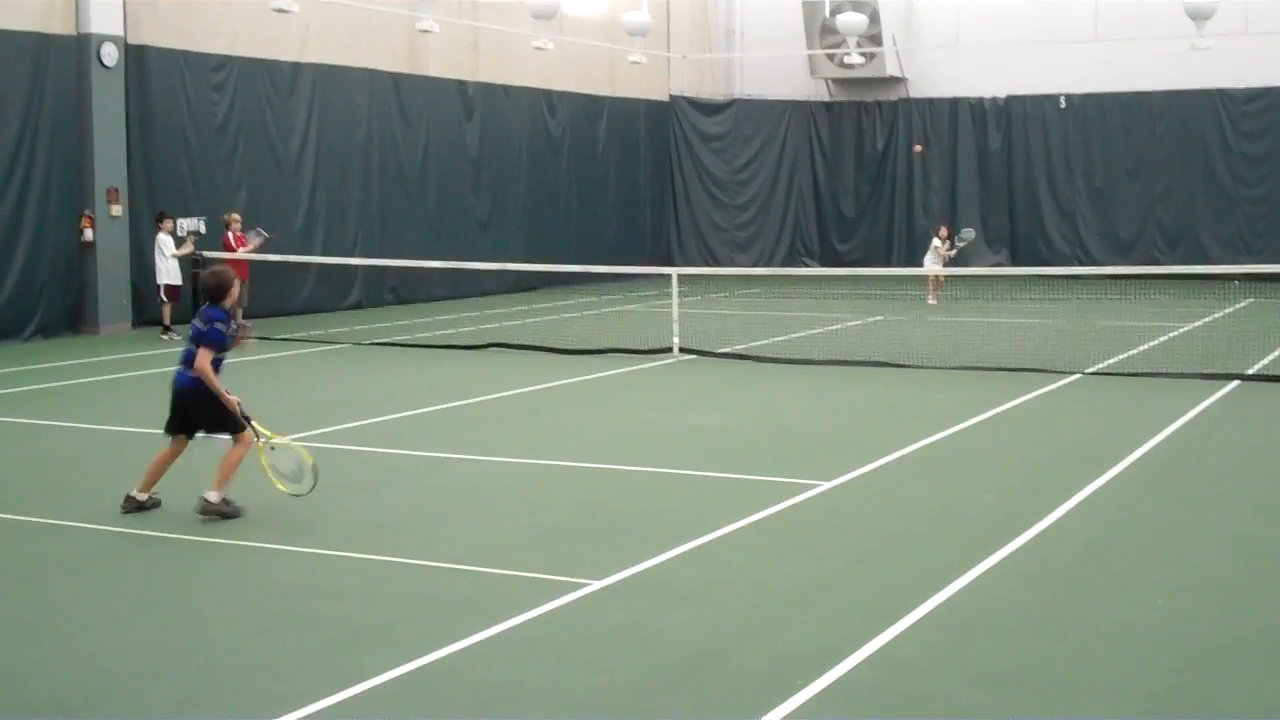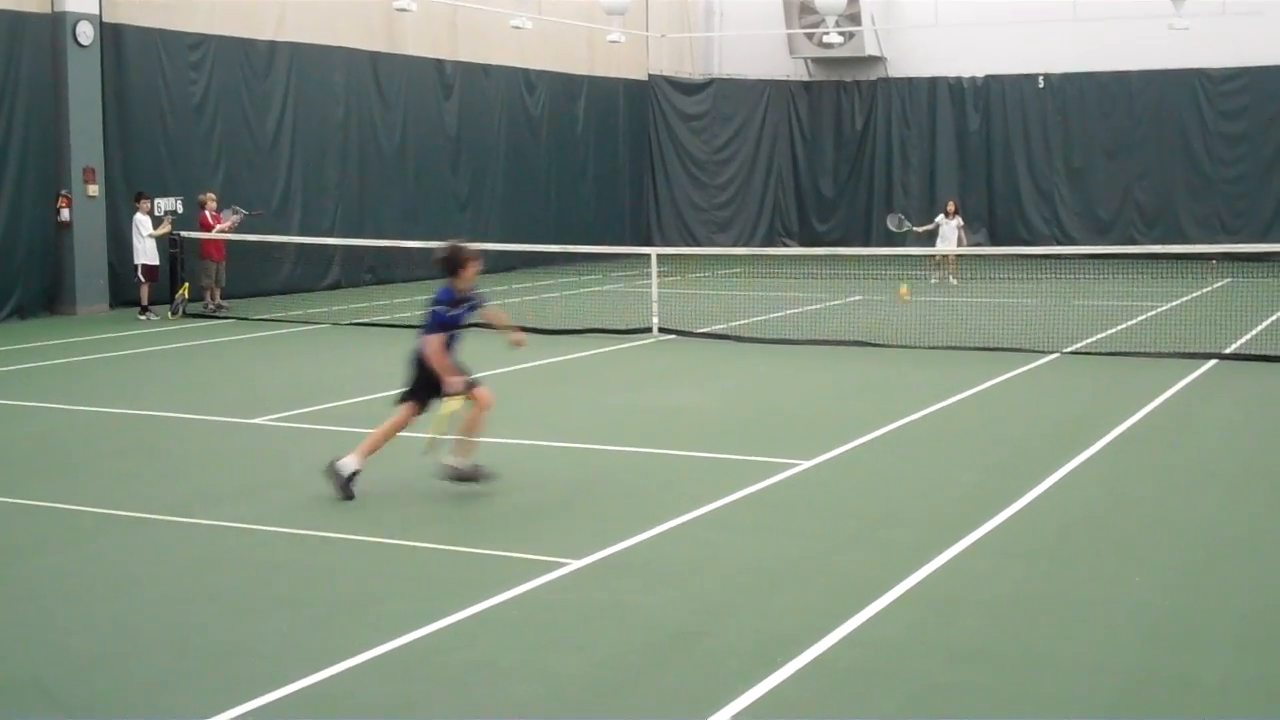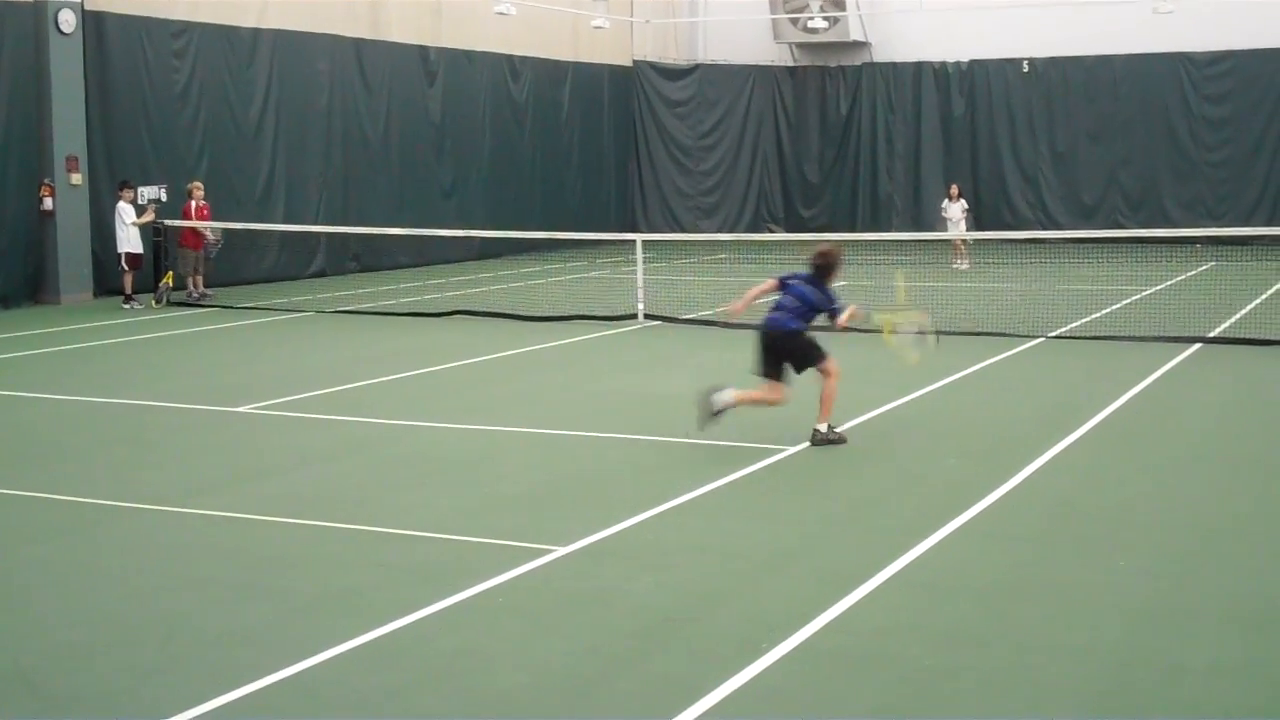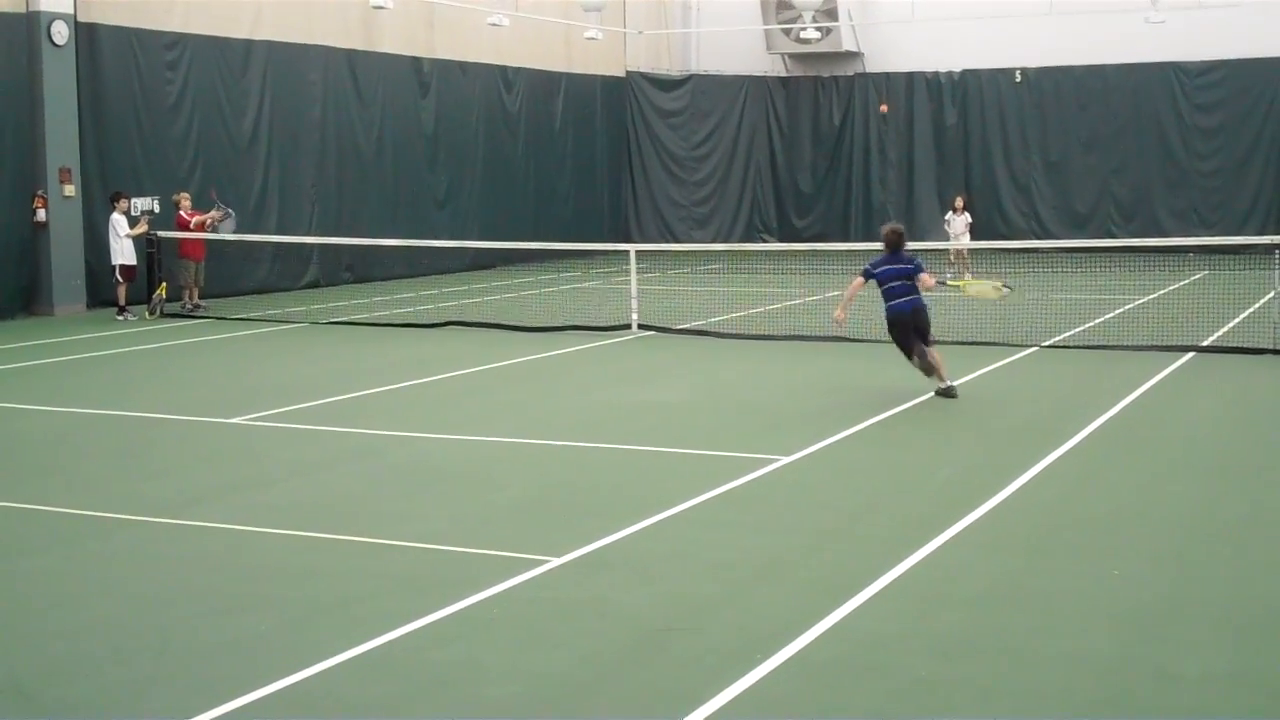
dt=0.7s
person 1, frame 1
left shoulder: (206, 313)
right shoulder: (216, 323)
right elbow: (202, 366)
left wrist: (234, 335)
right wrist: (225, 396)
left hip: (183, 387)
right hip: (199, 391)
left knee: (176, 445)
right knee: (244, 438)
left ankle: (139, 496)
right ankle: (214, 498)
person 1, frame 2
left shoulder: (466, 295)
right shoulder: (445, 303)
left elbow: (489, 314)
right elbow: (432, 348)
left wrist: (512, 330)
right wrist: (447, 377)
left hip: (440, 362)
right hip: (432, 365)
left knee: (405, 416)
right knee: (484, 399)
left ankle: (348, 466)
right ankle: (458, 463)
person 1, frame 3
left shoulder: (795, 279)
right shoulder: (827, 298)
left elbow: (764, 287)
right elbow: (839, 324)
left wrist: (741, 304)
right wrist: (849, 312)
left hip: (768, 330)
right hip: (789, 334)
left knee: (774, 397)
right knee: (831, 371)
left ankle: (721, 398)
right ankle: (822, 429)
person 1, frame 4
left shoulder: (875, 265)
right shoulder: (912, 261)
left elbow: (855, 285)
right elbow: (927, 284)
left wrist: (841, 309)
right wrist: (932, 281)
left hip: (895, 316)
right hip: (917, 310)
left knee: (915, 349)
right knee: (927, 347)
left ankle: (920, 356)
right ankle: (945, 385)
